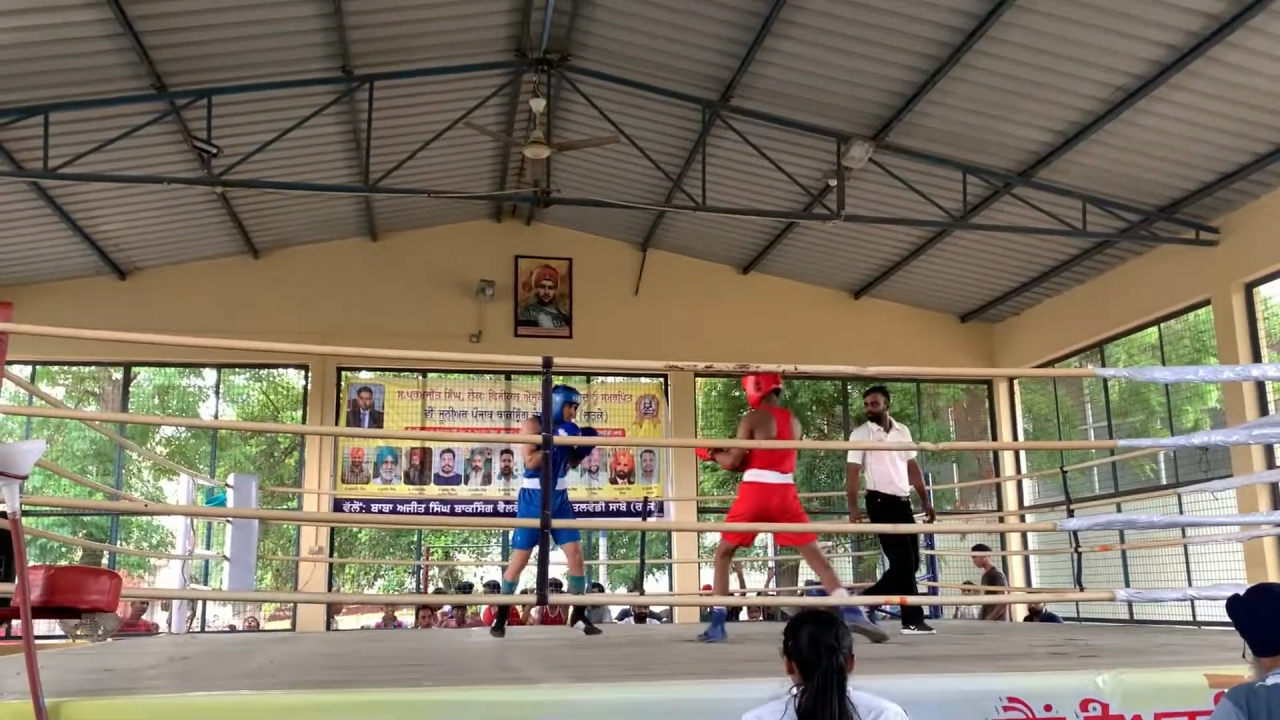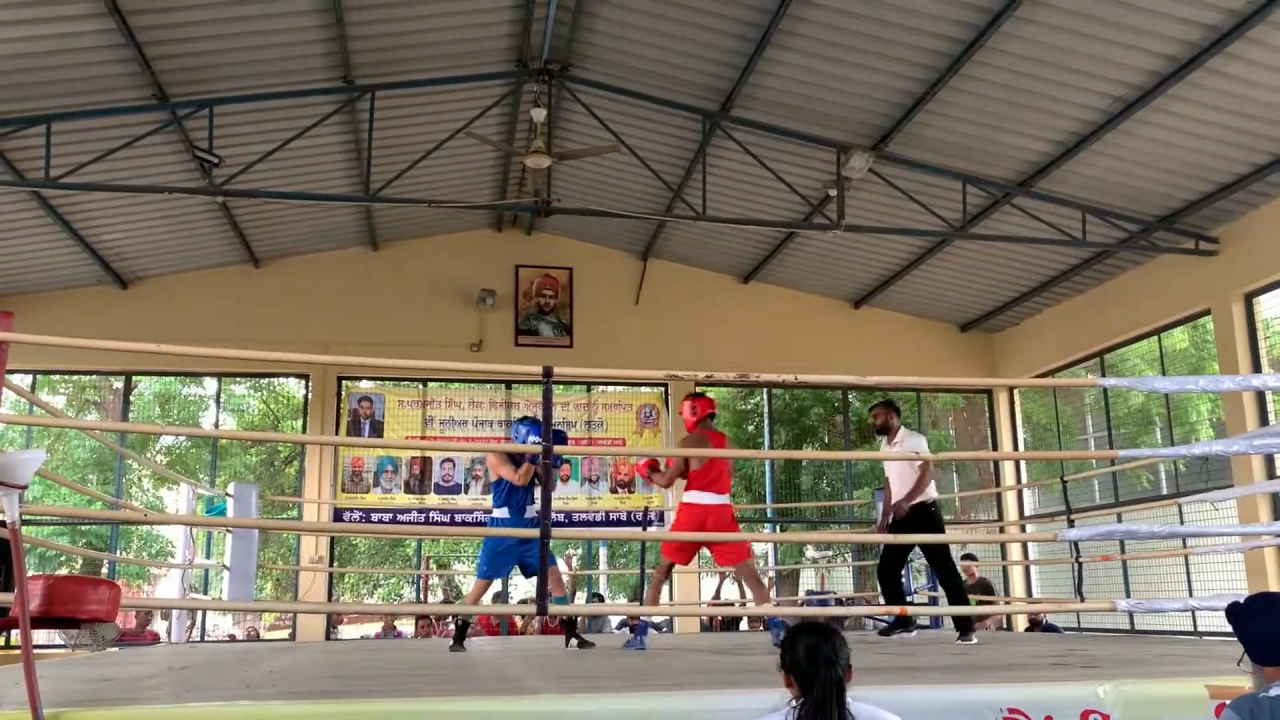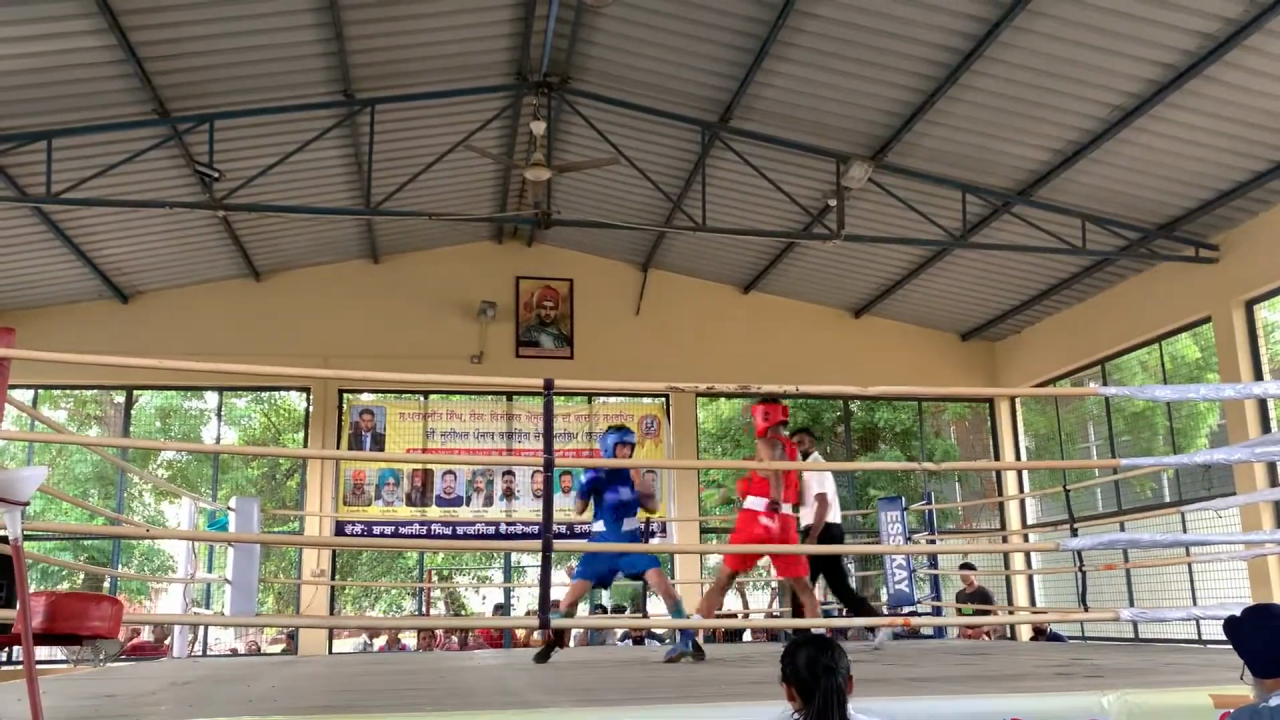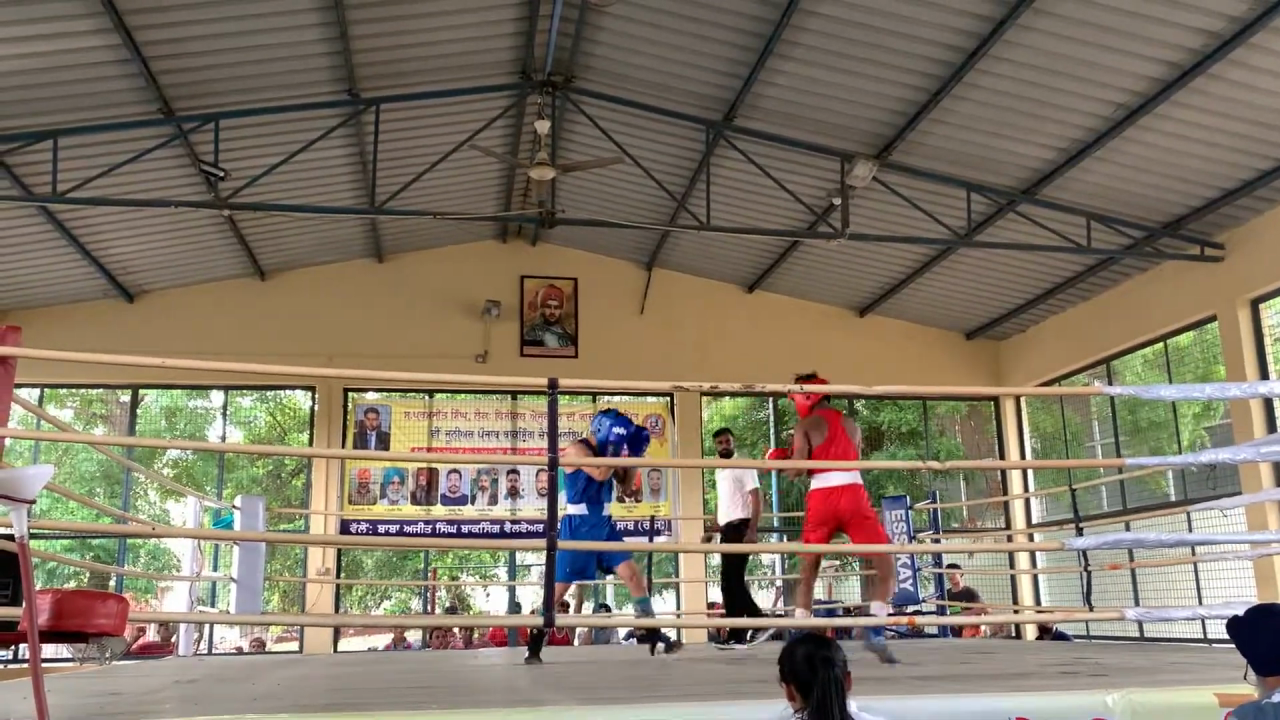
dt=0.7s
person 1, frame 1
left shoulder: (753, 417)
right shoulder: (794, 422)
left elbow: (734, 462)
left wrist: (714, 453)
left hip: (753, 492)
right hip: (784, 494)
left knee: (723, 555)
right knee: (816, 558)
left ankle: (718, 623)
right ankle: (852, 614)
person 1, frame 2
left shoulder: (689, 441)
right shoulder: (725, 442)
left elbow: (665, 480)
left wrist: (649, 470)
left hip: (692, 513)
right hip: (721, 515)
left knee: (661, 572)
right knee: (751, 575)
left ankle: (640, 631)
right ankle: (777, 628)
person 1, frame 3
left shoulder: (767, 443)
right shoulder: (794, 451)
left elbow: (776, 475)
left wrist: (773, 507)
left hip: (754, 519)
right hip: (784, 524)
left knee: (722, 583)
right knee: (804, 590)
person 1, frame 4
left shoulder: (805, 424)
right shoulder: (852, 423)
left elbow: (797, 470)
left wrist: (780, 461)
left hip: (821, 499)
right hip: (853, 495)
left knee: (808, 571)
right knee: (885, 566)
right ankle: (876, 632)
person 2, frame 1
left shoulder: (565, 428)
right shoulder: (533, 425)
left elbow: (572, 462)
right elbow: (530, 462)
left wrist: (583, 448)
right wrist: (554, 444)
left hip: (560, 499)
right hip: (533, 499)
left knee: (575, 553)
right knee: (520, 557)
left ankle: (579, 616)
right ankle: (500, 618)
person 2, frame 2
left shoulder: (532, 457)
right shoulder: (497, 456)
left elbow: (548, 484)
right elbow: (519, 481)
left wrist: (555, 459)
right wrist: (532, 453)
left hip: (529, 529)
right hip: (502, 530)
left knee: (554, 578)
right knee: (481, 584)
left ankle: (572, 635)
right ankle: (459, 636)
person 2, frame 3
left shoulder: (631, 471)
right shoulder: (596, 473)
left elbow: (652, 507)
right elbow: (579, 510)
left wrist: (635, 496)
right wrist: (584, 491)
left hip: (630, 539)
right hip: (601, 541)
left knee: (660, 582)
right knee: (576, 591)
left ankle: (687, 637)
right ankle: (554, 642)
person 2, frame 4
left shoulder: (607, 449)
right shoulder: (576, 448)
left elbow: (626, 481)
right elbow: (600, 475)
left wrist: (635, 452)
right wrist: (615, 446)
left hip: (603, 524)
right hip: (577, 526)
left knee: (632, 575)
right knee: (560, 585)
left ankle: (654, 638)
right ankle: (534, 647)
person 3, frame 1
left shoulder: (903, 431)
right shoulder: (860, 435)
left elbow: (912, 467)
right elbow: (852, 472)
left wrist: (925, 500)
right wrist: (853, 507)
left hip: (903, 501)
right hip: (881, 501)
left knee: (911, 560)
right knee: (903, 559)
right ankle: (912, 618)
person 3, frame 2
left shoulder: (914, 440)
right shoulder: (884, 446)
left elbow: (926, 473)
left wrist: (906, 501)
right wrist: (884, 517)
left hip: (924, 510)
right hip: (902, 516)
left knee: (944, 568)
right knee: (887, 568)
left ankle: (965, 627)
right ankle: (902, 622)
person 3, frame 3
left shoulder: (814, 467)
right shoulder: (813, 467)
left elbow: (823, 503)
left wrist: (812, 537)
left hip: (821, 531)
right hip: (830, 530)
right knee: (840, 587)
person 3, frame 4
left shoulder: (743, 467)
right shoulder: (719, 471)
left elbow: (757, 498)
left wrist: (752, 529)
left hip: (742, 526)
right hip: (729, 530)
left knee: (732, 579)
right knee: (731, 581)
left ankle: (750, 628)
right ankle: (737, 633)
